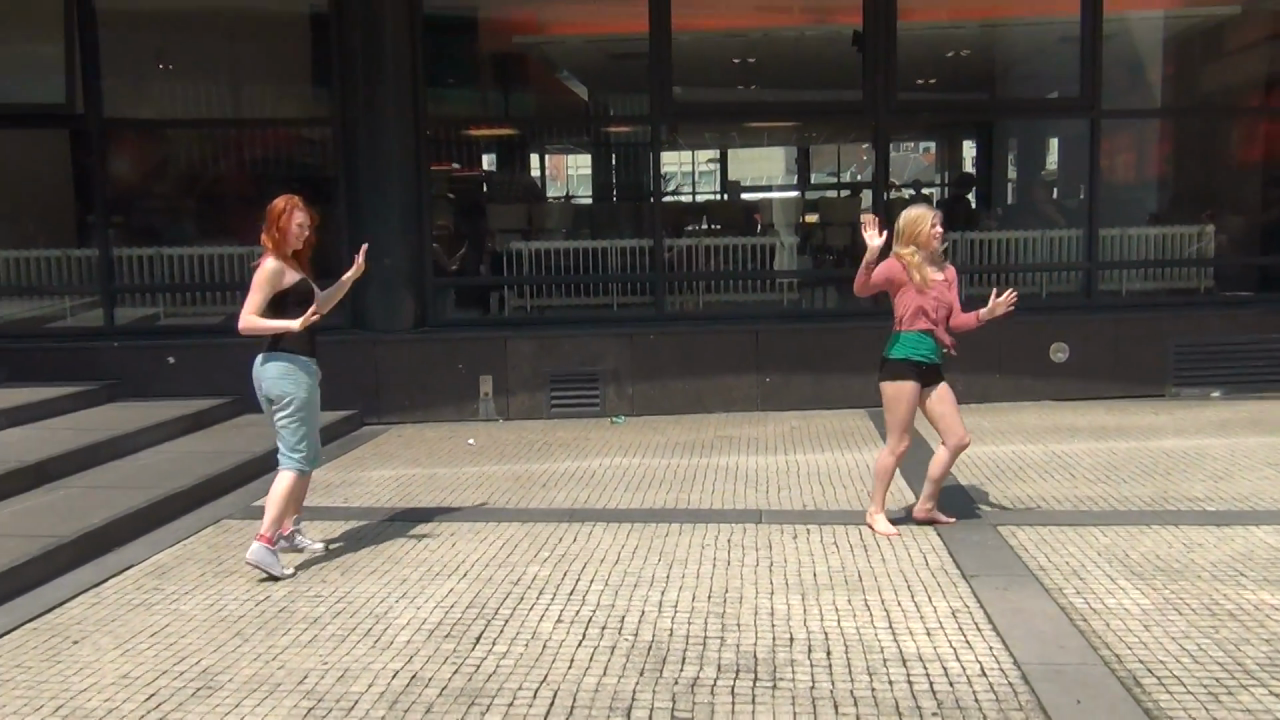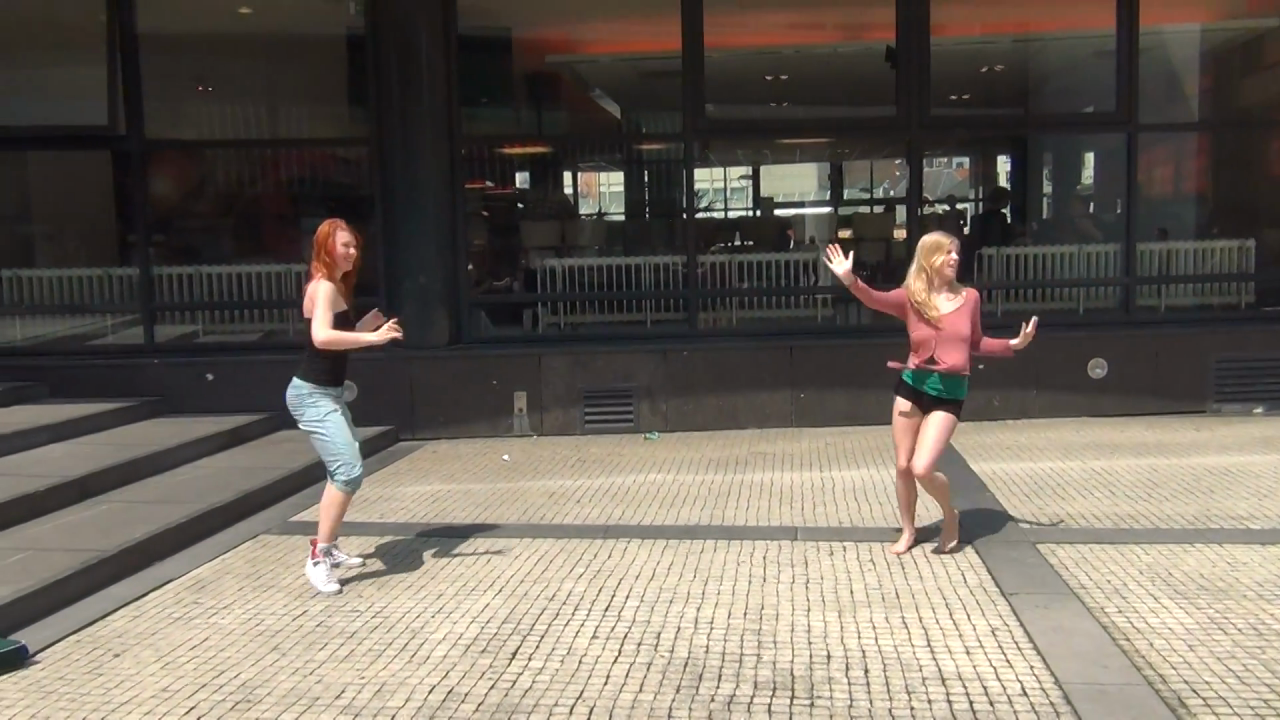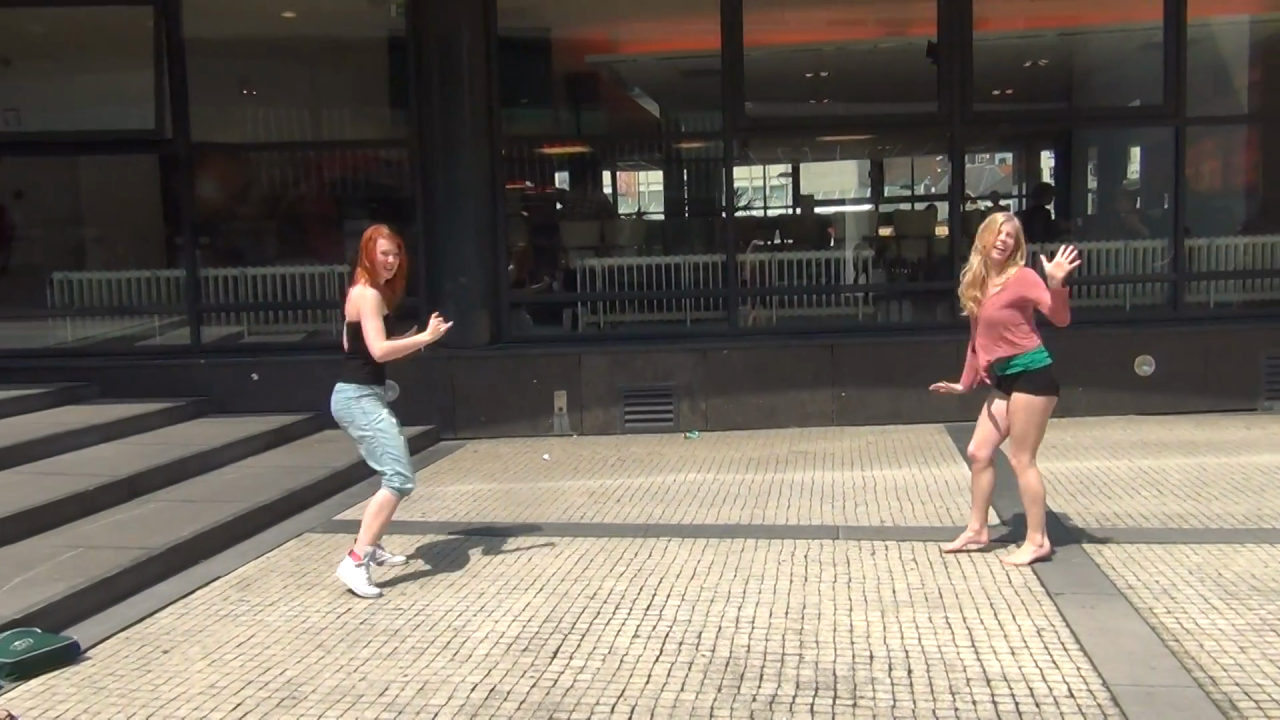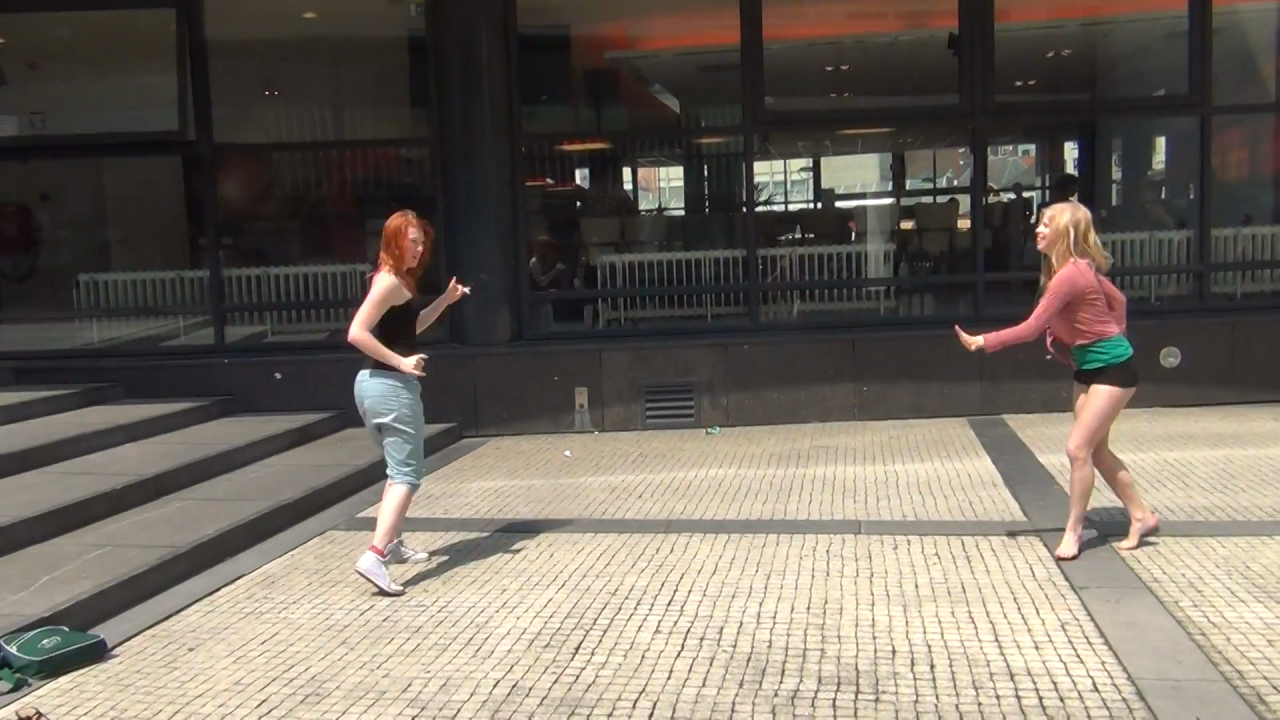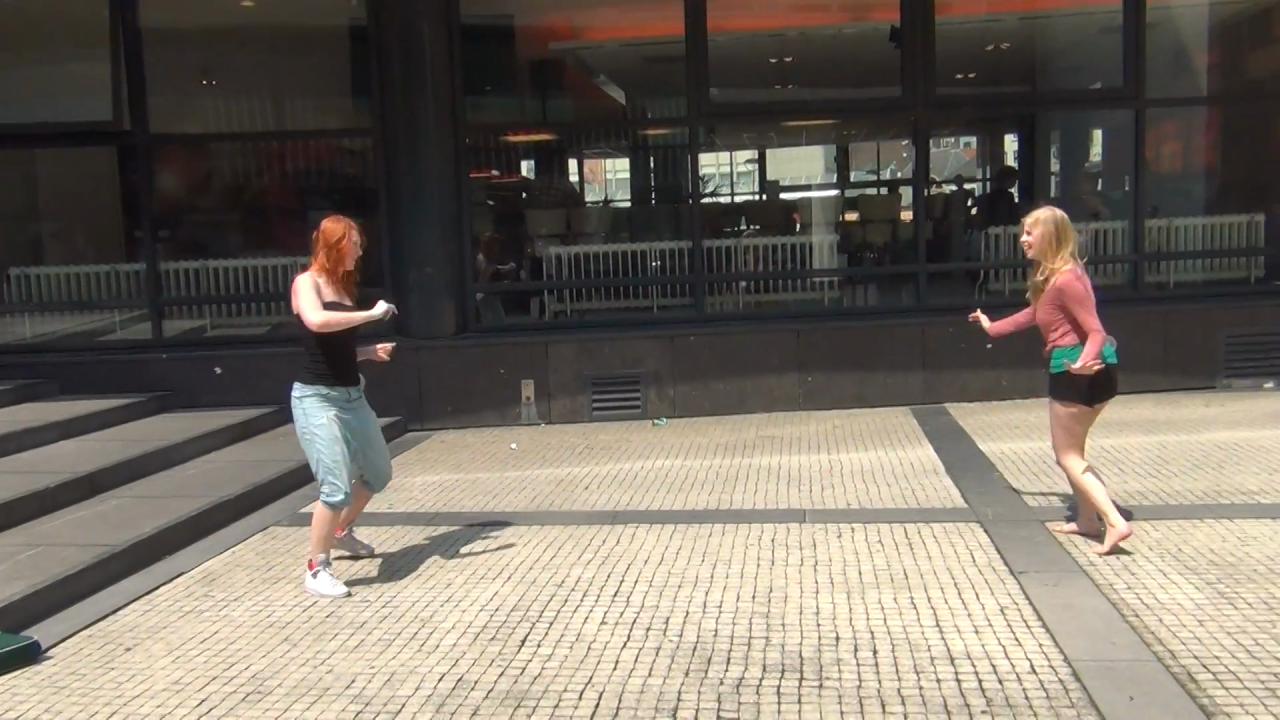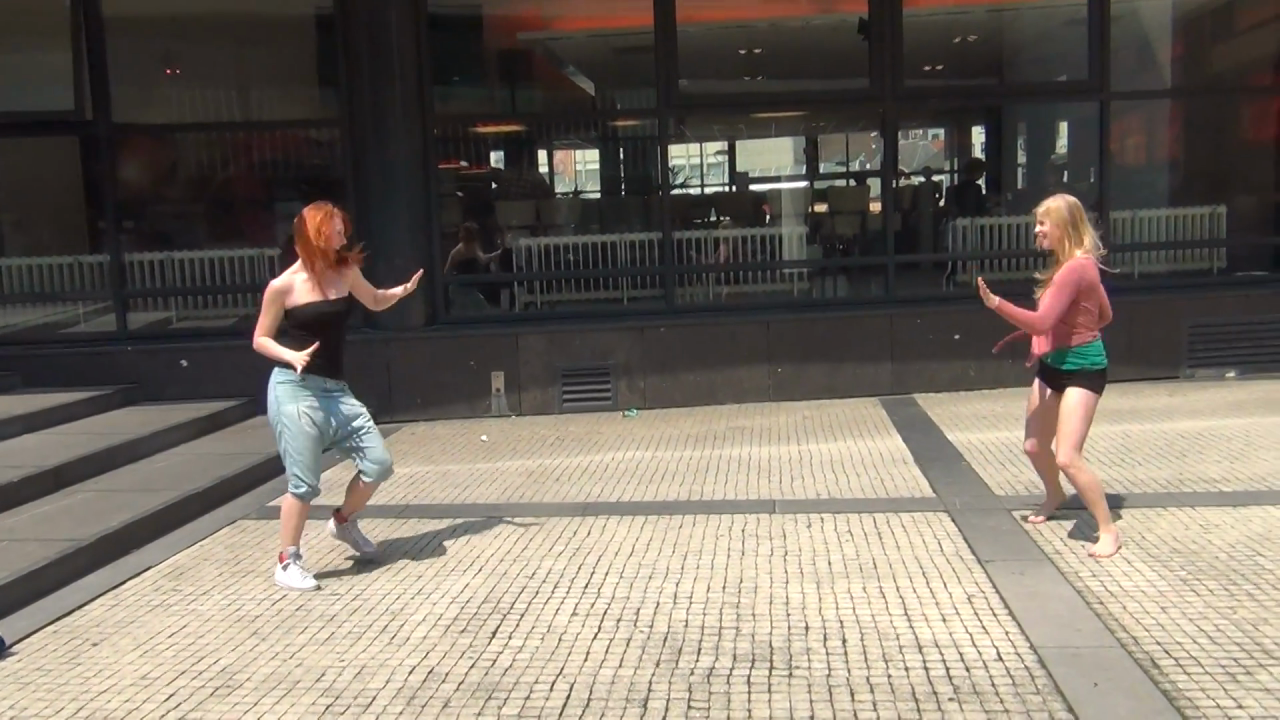
dt=0.4s
person 1, frame 1
left shoulder: (293, 263)
right shoulder: (271, 266)
left elbow: (312, 309)
right elbow: (246, 323)
left wrist: (347, 280)
right wrist: (294, 325)
left hip: (295, 370)
right hip: (283, 369)
left knee: (302, 459)
right knee: (296, 460)
left ankle: (287, 531)
right ankle: (263, 544)
person 1, frame 2
left shoulder: (329, 287)
right shoulder: (325, 287)
right elbow: (324, 338)
left wrist: (368, 326)
right wrist: (375, 337)
left hip: (324, 394)
right hip: (314, 395)
left knee: (345, 472)
right knee: (347, 471)
left ankle: (324, 547)
right ankle: (320, 556)
person 1, frame 3
left shoulder: (371, 293)
right shoulder: (365, 294)
right elbow: (380, 350)
left wrist: (407, 339)
right wrist: (429, 336)
left hip: (370, 398)
right hip: (357, 401)
left knee: (397, 475)
right knee: (400, 478)
left ankle: (370, 547)
right ankle: (355, 561)
person 1, frame 4
left shoulder: (400, 280)
right shoulder: (387, 282)
left elbow: (415, 325)
right elbow: (355, 333)
left wrist: (447, 298)
right wrist: (399, 362)
left hip: (376, 385)
right hip: (388, 386)
left knee: (400, 468)
right knee: (406, 473)
left ankle: (390, 542)
right ankle: (375, 556)
person 1, frame 5
left shoulder: (344, 287)
right shoulder: (307, 283)
right elbow: (317, 322)
left wrist: (369, 351)
right wrist: (372, 314)
left hip: (352, 396)
right hip: (316, 399)
left knee: (377, 475)
right knee: (335, 489)
left ankle: (341, 531)
right ankle: (317, 568)
person 1, frame 6
left shoulder: (347, 268)
right shoulder: (282, 287)
left elbow: (373, 300)
right elbow: (260, 341)
left wrist: (402, 291)
right wrist: (291, 356)
left hip: (335, 390)
right hip: (294, 390)
left knee: (378, 462)
right knee: (303, 482)
left ankle: (345, 521)
right ankle: (287, 561)
person 2, frame 1
left shoulder: (948, 272)
right shoulder: (899, 266)
left elbow: (956, 320)
right elbow: (861, 289)
left wrist: (987, 314)
right wrist: (871, 256)
left hip: (933, 365)
right hip: (903, 360)
left knee: (958, 439)
right knee: (898, 443)
left ankle: (925, 506)
right ankle: (875, 511)
person 2, frame 2
left shoulder: (970, 299)
right shoulder: (910, 297)
left elbow: (976, 343)
right elbow: (877, 301)
left wrist: (1012, 345)
right wrist: (850, 279)
left hip: (948, 395)
right hip: (911, 388)
left knee: (921, 468)
right knee: (903, 466)
left ankle: (950, 516)
right ankle: (908, 530)
person 2, frame 3
left shoulder: (1021, 276)
right shoulder: (975, 284)
left elbow: (1060, 317)
right elbow: (980, 339)
left wrist: (1056, 283)
right wrist: (965, 383)
left hip: (1032, 374)
right hip: (1005, 379)
left knee: (1021, 458)
right knee: (978, 452)
left ankle: (1037, 541)
right ankle: (976, 530)
person 2, frame 4
left shoulder: (1068, 276)
right shoulder: (1081, 269)
left elbow: (1031, 329)
right elbow: (1119, 304)
left wrist: (983, 342)
left hip: (1109, 368)
right hip: (1090, 366)
left knee: (1077, 449)
right knee: (1095, 451)
left ankle: (1073, 531)
right ankle: (1142, 517)
person 2, frame 5
left shoulder: (1065, 280)
right shoulder: (1050, 275)
left elbow: (1095, 331)
right elbow: (1035, 315)
left wrist: (1087, 358)
right wrist: (994, 327)
left hip: (1077, 375)
right hip: (1101, 370)
left knee: (1065, 455)
right knee: (1072, 450)
left ankle: (1114, 523)
right ankle: (1090, 518)
person 2, frame 6
left shoulder: (1076, 268)
right shoulder: (1077, 266)
left elbow: (1044, 321)
right elbow: (1105, 315)
left wrist: (996, 305)
left hip: (1082, 371)
right hip: (1054, 368)
left knee: (1068, 457)
right knee: (1035, 444)
left ankle: (1109, 531)
right ankle: (1051, 501)
